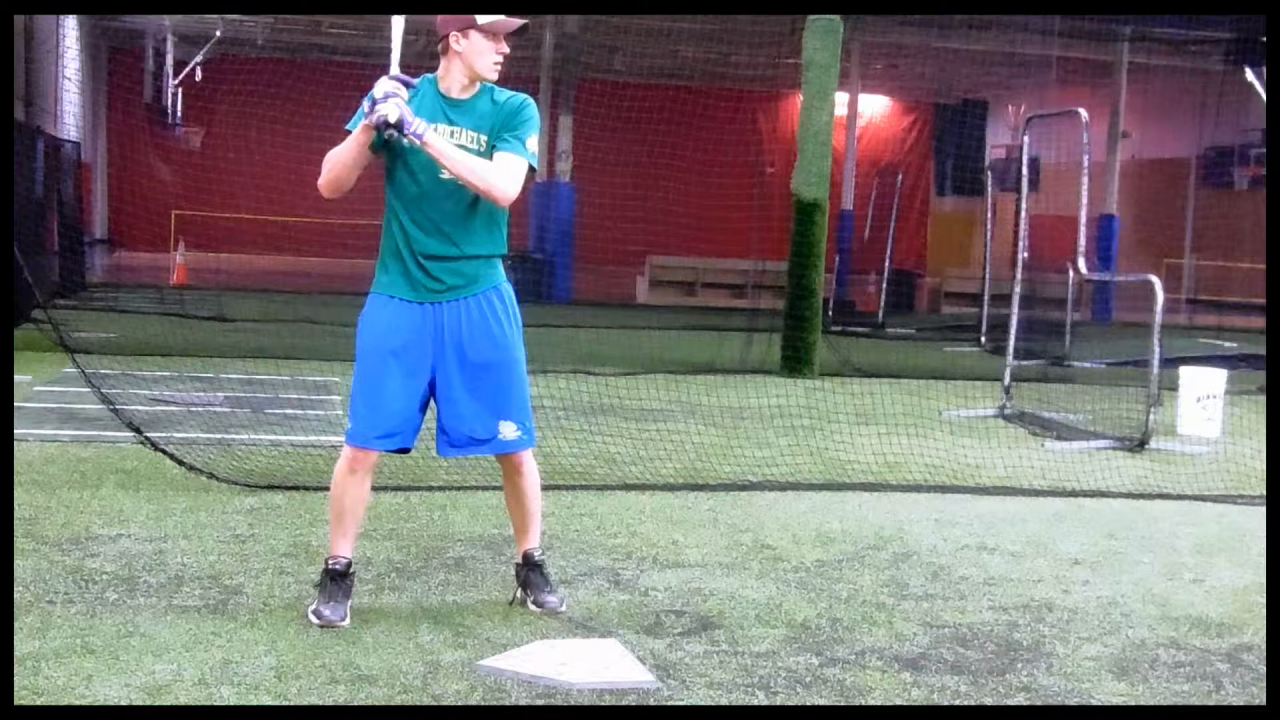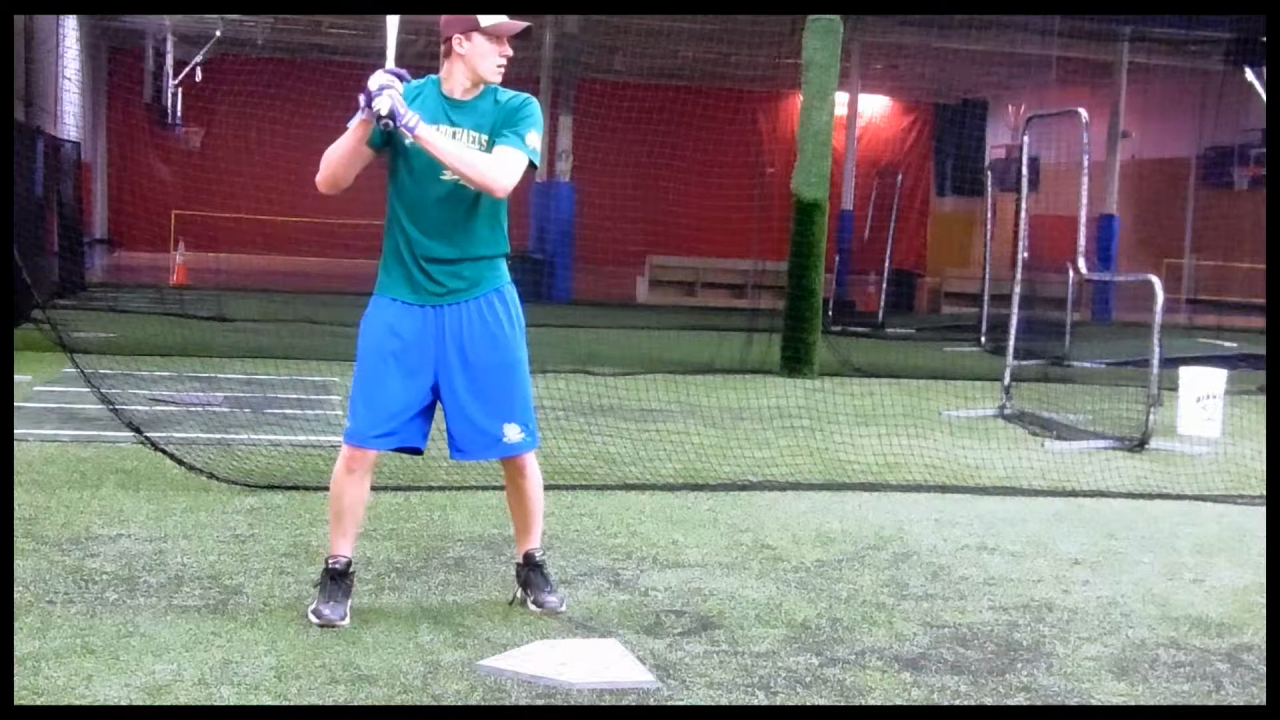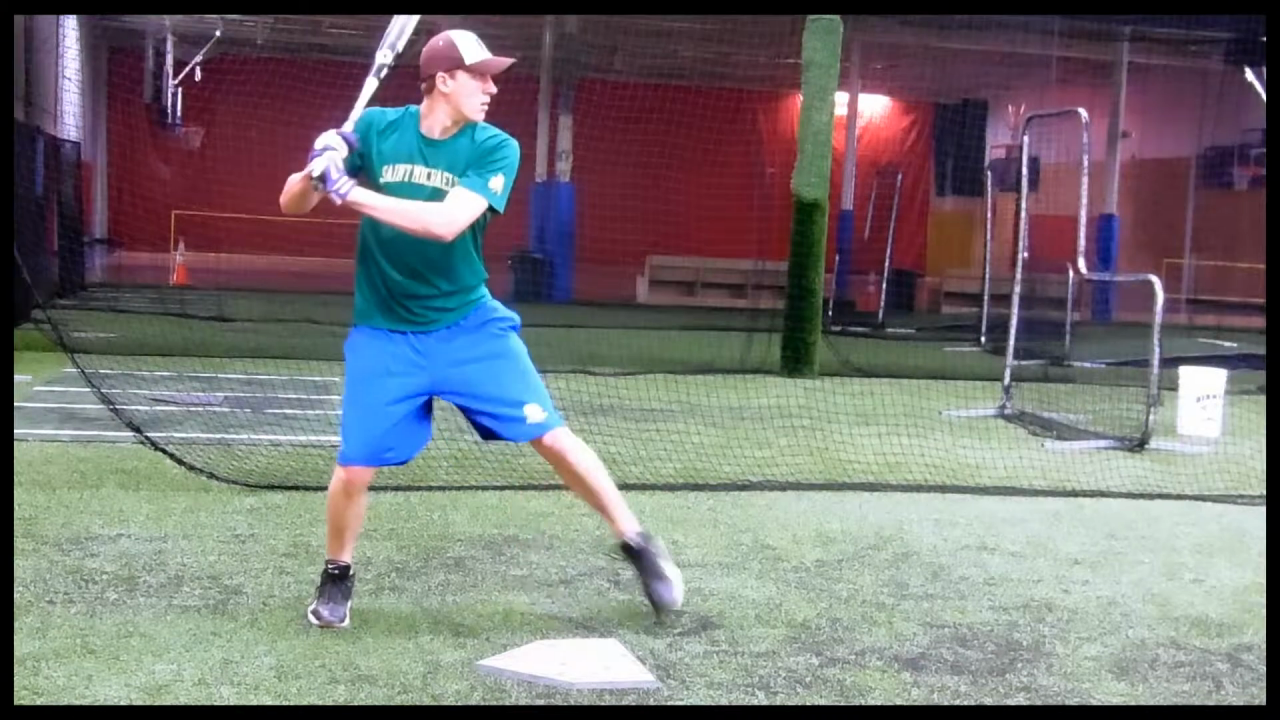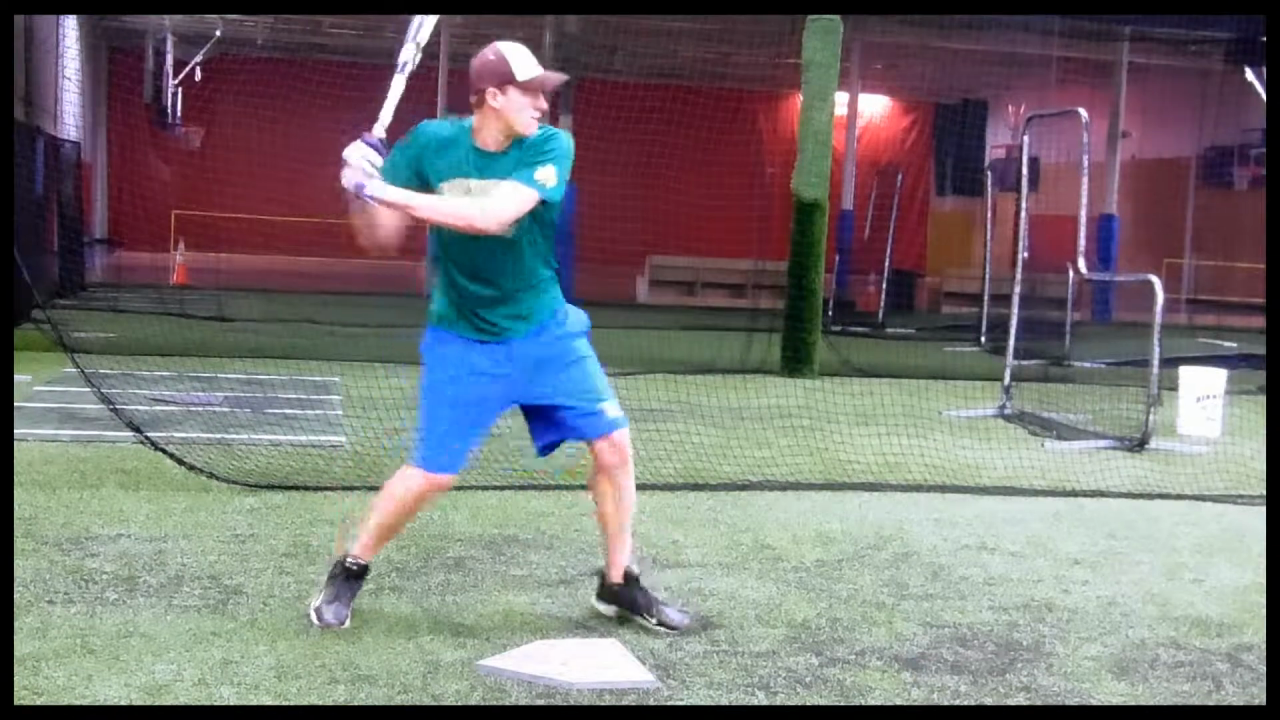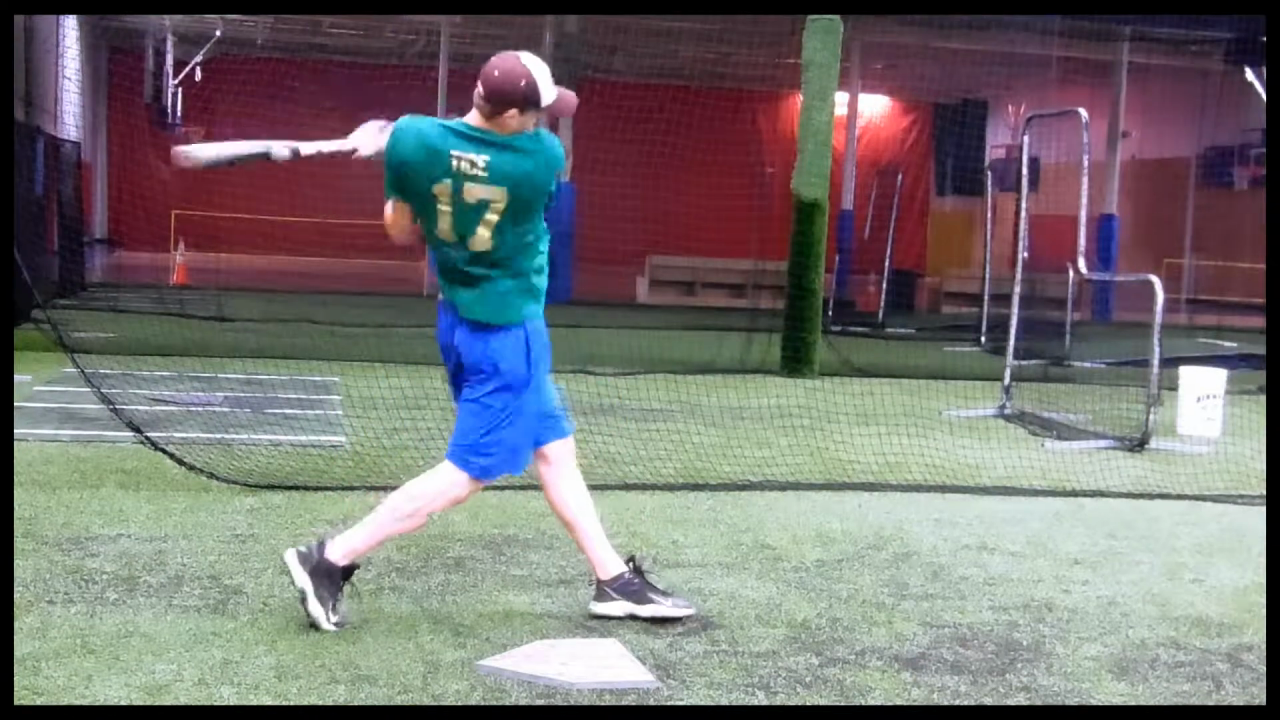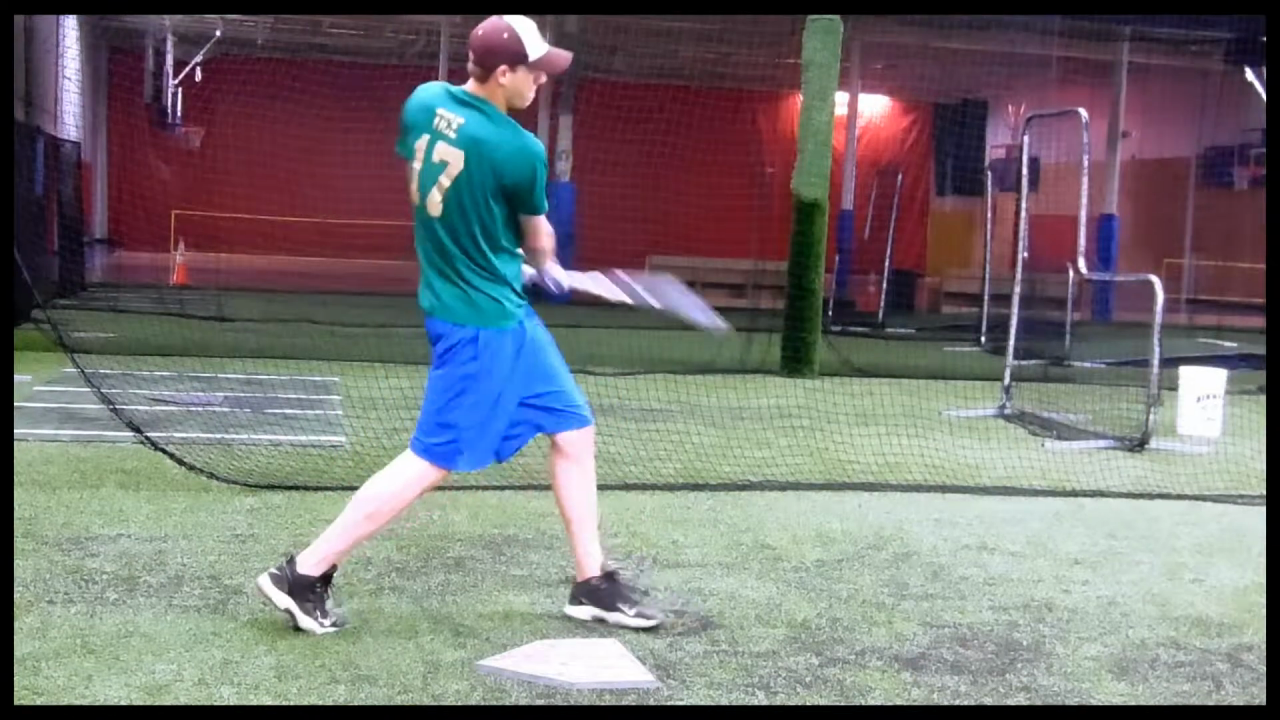
dt=0.4s
person 1, frame 1
left shoulder: (514, 109)
right shoulder: (399, 94)
left elbow: (504, 188)
right elbow: (330, 185)
left wrist: (422, 133)
right wrist: (372, 123)
left hip: (480, 300)
right hip: (398, 301)
left knee: (513, 445)
right knee: (363, 445)
left ankle: (531, 565)
right ankle: (337, 573)
person 1, frame 2
left shoulder: (518, 109)
right shoulder: (404, 93)
left elbow: (500, 178)
right elbow: (328, 182)
left wrist: (416, 126)
right wrist: (368, 116)
left hip: (483, 302)
right hip: (401, 302)
left knee: (516, 449)
right knee: (361, 444)
left ankle: (531, 564)
right ankle: (337, 573)
person 1, frame 3
left shoulder: (496, 148)
right shoulder: (374, 128)
left elbow: (445, 223)
right elbow: (291, 204)
left wrist: (352, 191)
right wrist: (317, 169)
left hip: (471, 322)
right hip: (385, 332)
left knee: (554, 437)
right knee: (356, 468)
left ankle: (636, 543)
right ankle: (336, 576)
person 1, frame 4
left shoulder: (550, 146)
right shoulder: (430, 144)
left elbow: (493, 215)
right elbow: (377, 236)
left wrist: (387, 193)
right wrist: (365, 190)
left hip: (542, 328)
right hip: (463, 339)
left knee: (612, 442)
right knee: (432, 474)
left ankle: (619, 582)
right ankle: (349, 570)
person 1, frame 5
left shoulder: (409, 140)
right shoulder: (543, 154)
left elbow: (400, 232)
left hip: (459, 319)
right hip: (508, 334)
left knee: (554, 447)
right knee: (469, 469)
left ankle: (614, 580)
right ankle: (329, 559)
person 1, frame 6
left shoulder: (424, 101)
right shoulder: (519, 151)
right elbow: (538, 241)
right wrist: (547, 269)
left hip: (504, 313)
right hip: (481, 322)
left knee: (574, 432)
right knee: (431, 461)
left ankle: (592, 583)
right ankle: (304, 573)
